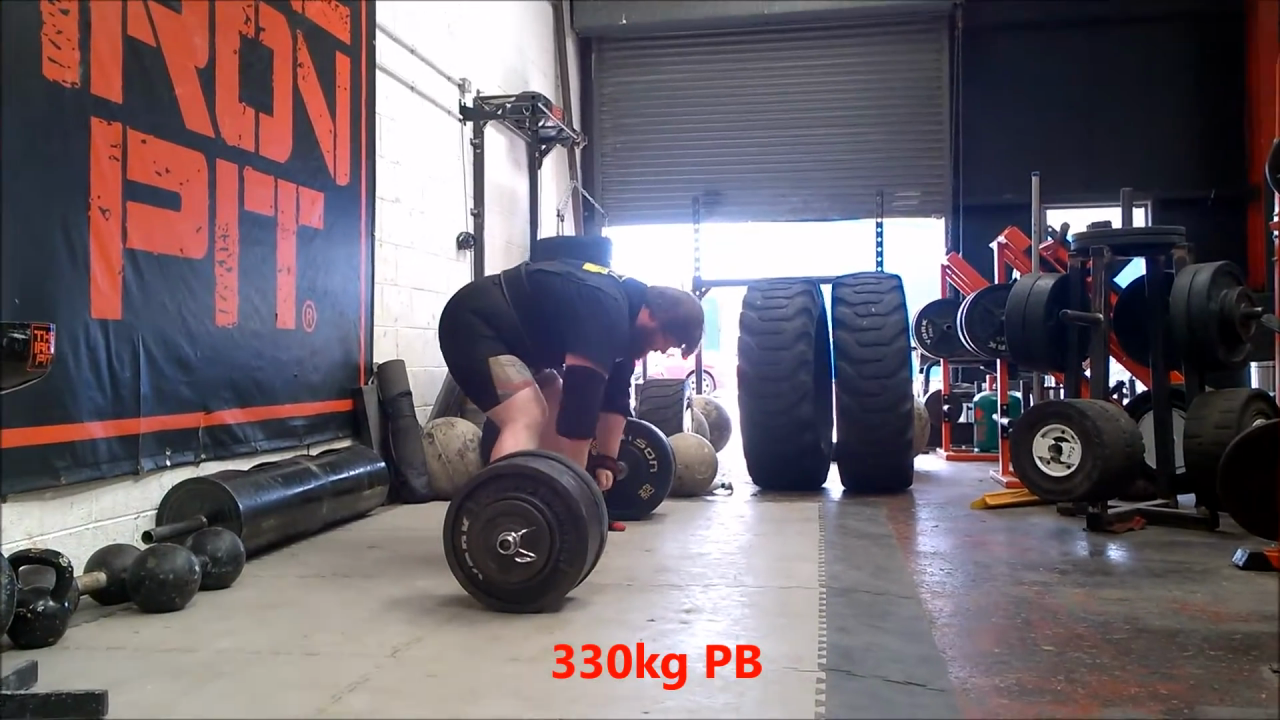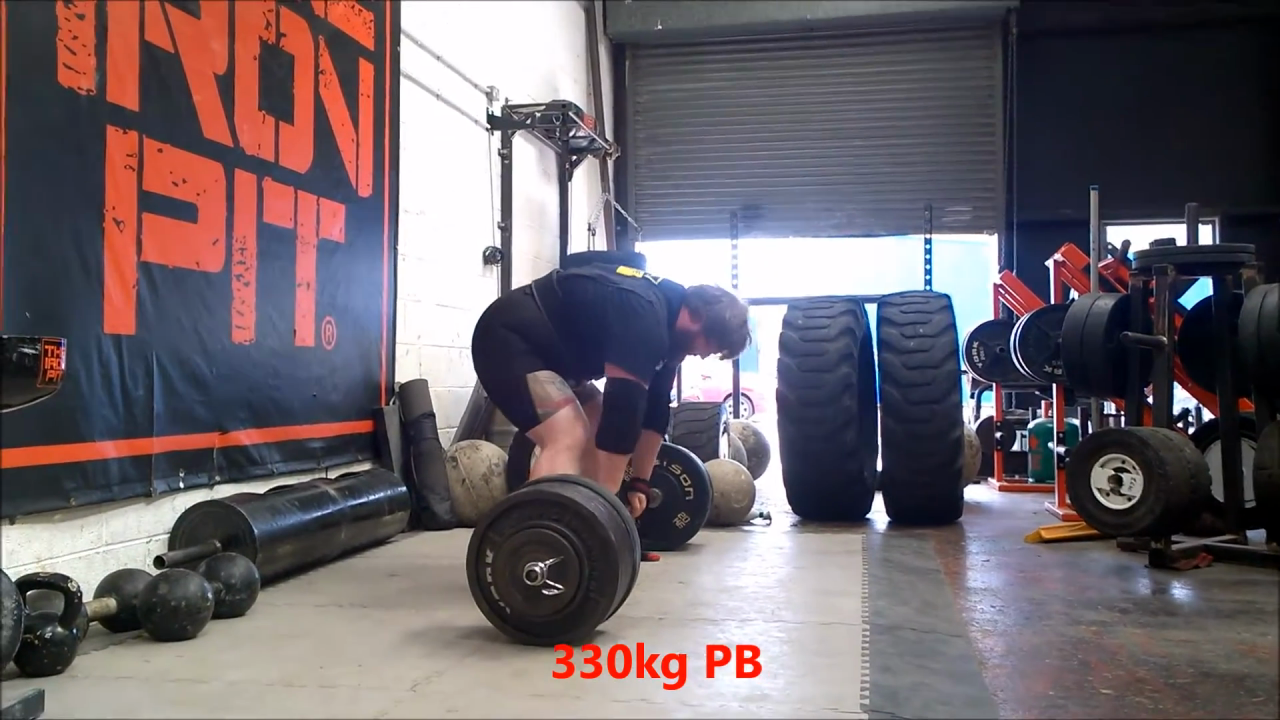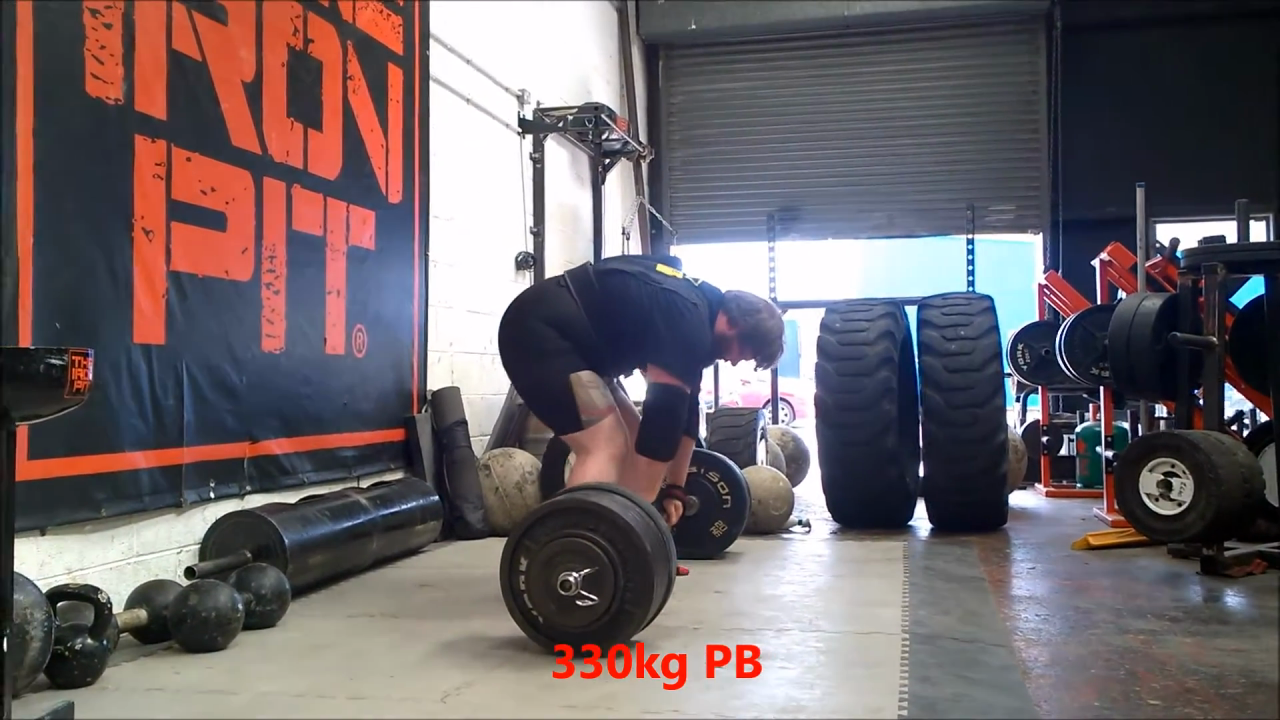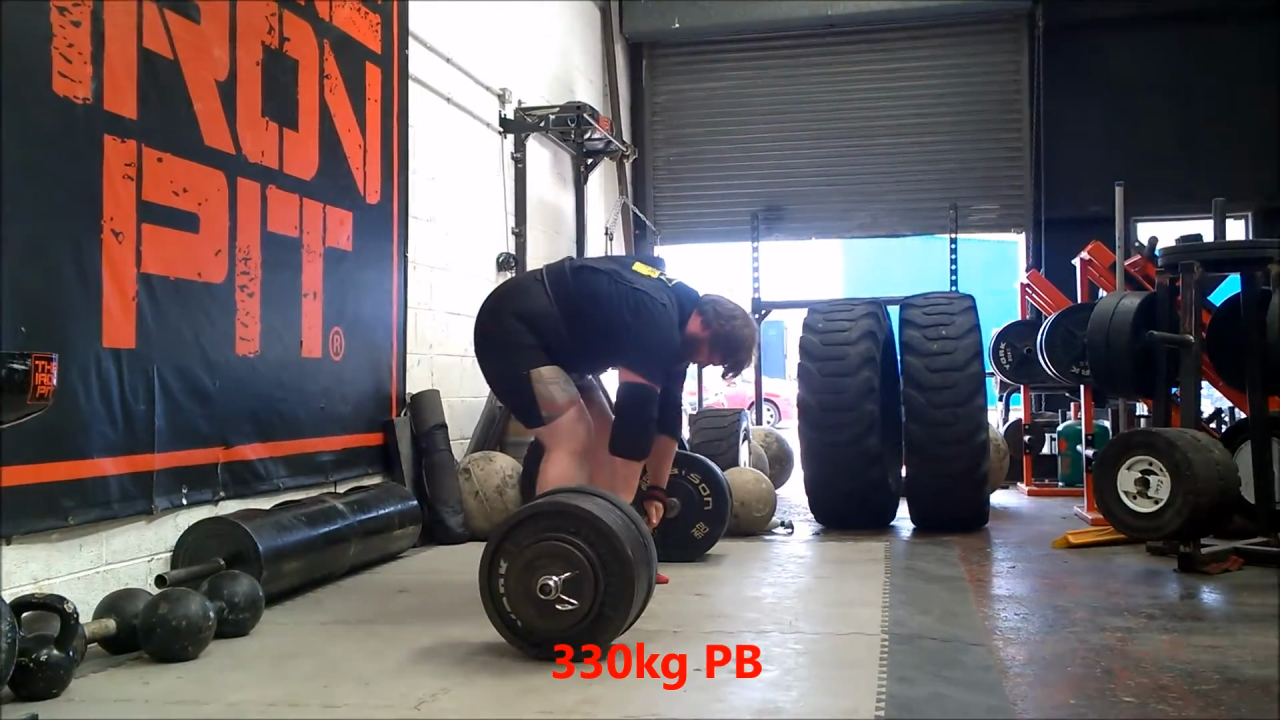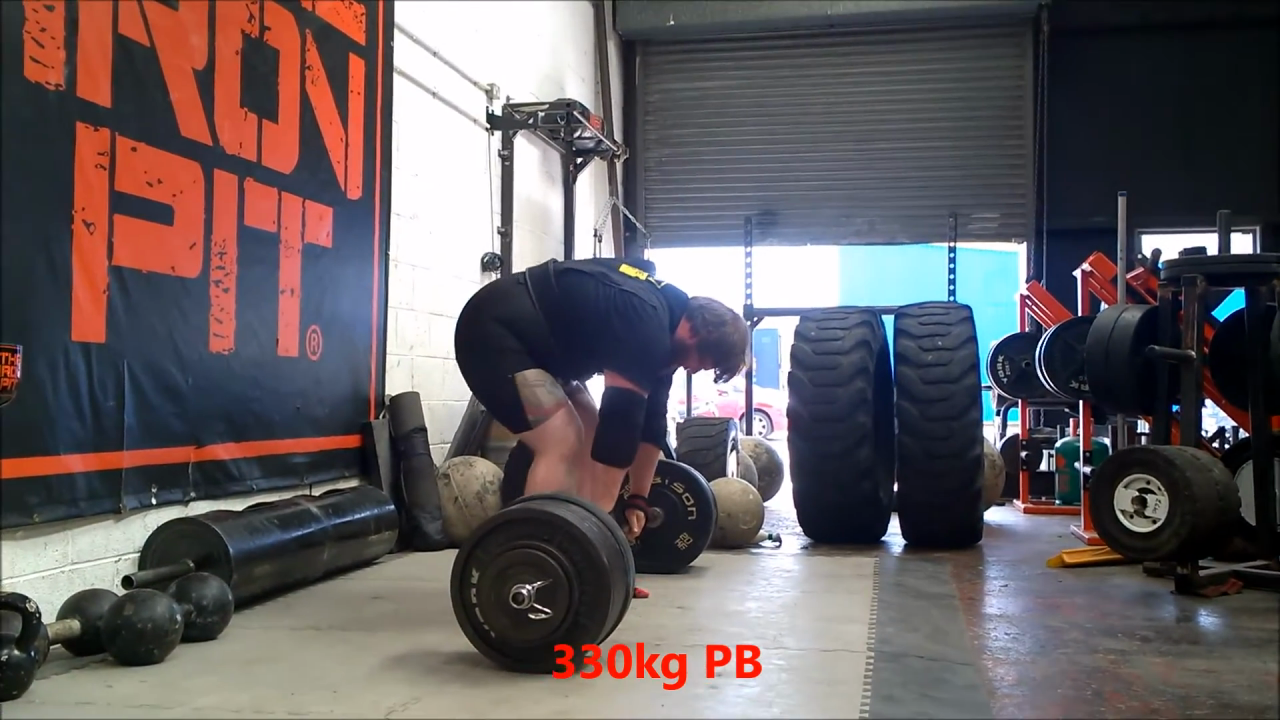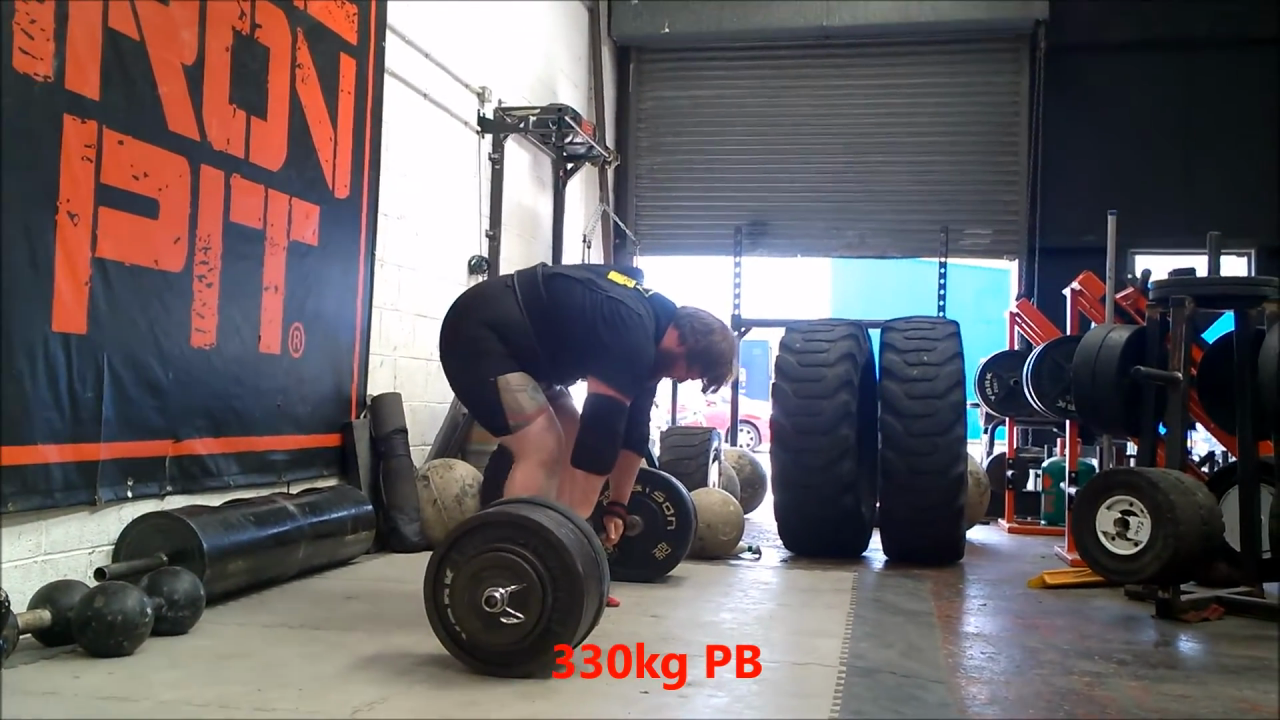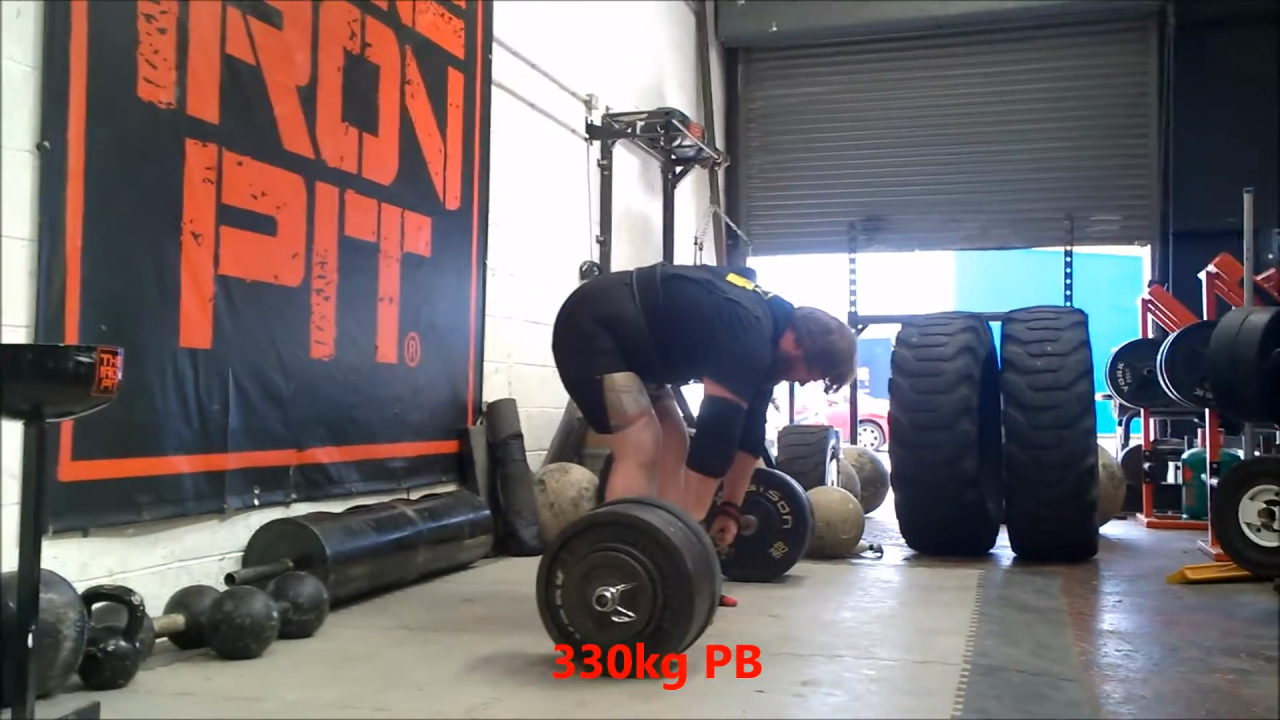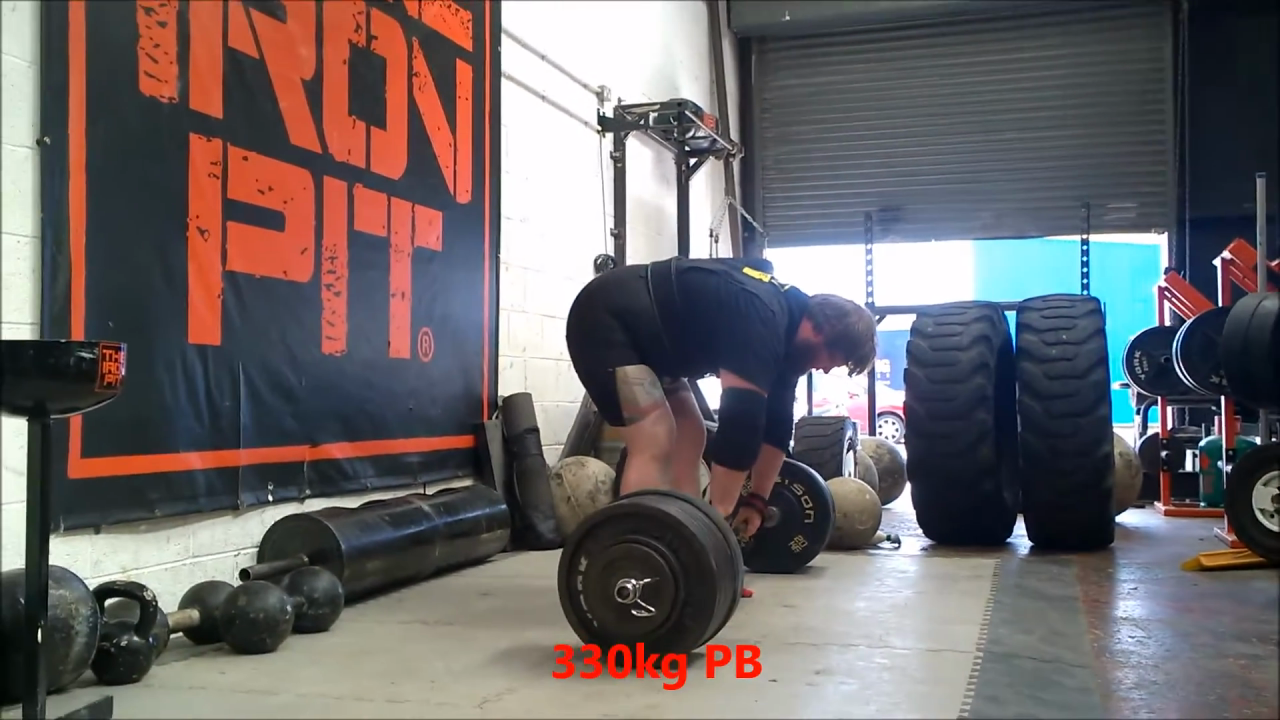
dt=0.5s
person 1, frame 1
left shoulder: (626, 314)
right shoulder: (606, 312)
left elbow: (615, 394)
right elbow: (581, 395)
left wrist: (607, 461)
right hip: (475, 324)
left knee: (555, 418)
right knee: (526, 421)
person 1, frame 2
left shoulder: (670, 324)
right shoulder: (645, 323)
left elbow: (656, 408)
right elbow: (623, 411)
left wrist: (639, 485)
right hip: (509, 340)
left knee: (600, 440)
right knee: (567, 441)
person 1, frame 3
left shoulder: (699, 318)
right shoulder: (685, 317)
left elbow: (684, 407)
right elbow: (664, 411)
left wrist: (675, 488)
left hip: (568, 338)
right hip: (538, 331)
left knee: (631, 439)
right knee: (605, 447)
person 1, frame 4
left shoulder: (676, 316)
right shoulder: (656, 322)
left elbow: (666, 409)
right elbow: (636, 414)
left wrist: (656, 492)
left hip: (550, 337)
right hip: (512, 327)
left knee: (603, 438)
right knee: (572, 441)
person 1, frame 5
left shoulder: (665, 321)
right shoulder: (645, 326)
left elbow: (651, 416)
right elbow: (621, 419)
left wrist: (638, 499)
left hip: (532, 341)
right hip: (494, 332)
left knee: (590, 442)
right knee: (561, 445)
person 1, frame 6
left shoulder: (651, 332)
right shoulder: (629, 334)
left elbow: (634, 425)
right elbow: (602, 426)
left wrist: (617, 507)
left hip: (520, 343)
right hip: (480, 333)
left knee: (571, 446)
right knee: (542, 450)
person 1, frame 7
left shoulder: (767, 333)
right shoulder: (747, 336)
left elbow: (749, 427)
right elbow: (717, 428)
left wrist: (731, 508)
left hip: (629, 341)
right hip: (593, 329)
left knee: (674, 450)
right knee: (641, 452)
person 1, frame 8
left shoulder: (788, 331)
right shoulder: (764, 331)
left elbow: (775, 422)
right elbow: (741, 425)
left wrist: (757, 503)
right wrist: (719, 519)
left hip: (649, 337)
right hip: (605, 325)
left knee: (690, 443)
right knee: (656, 448)
